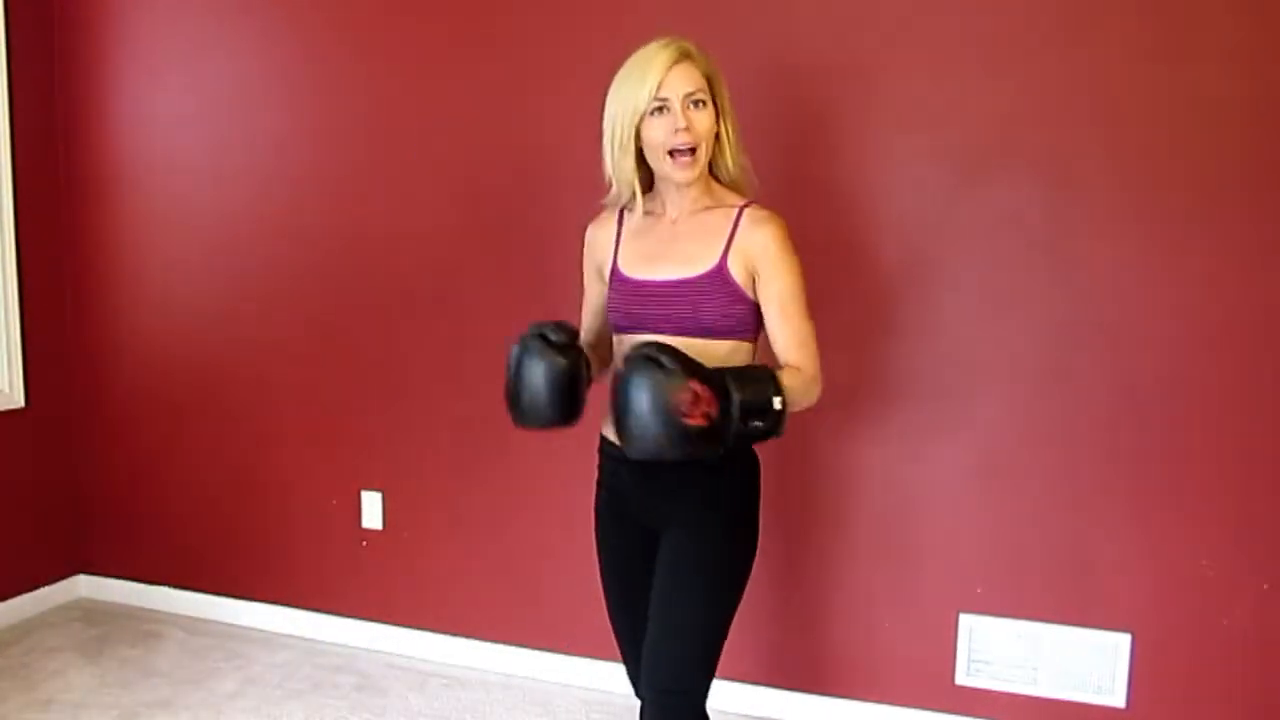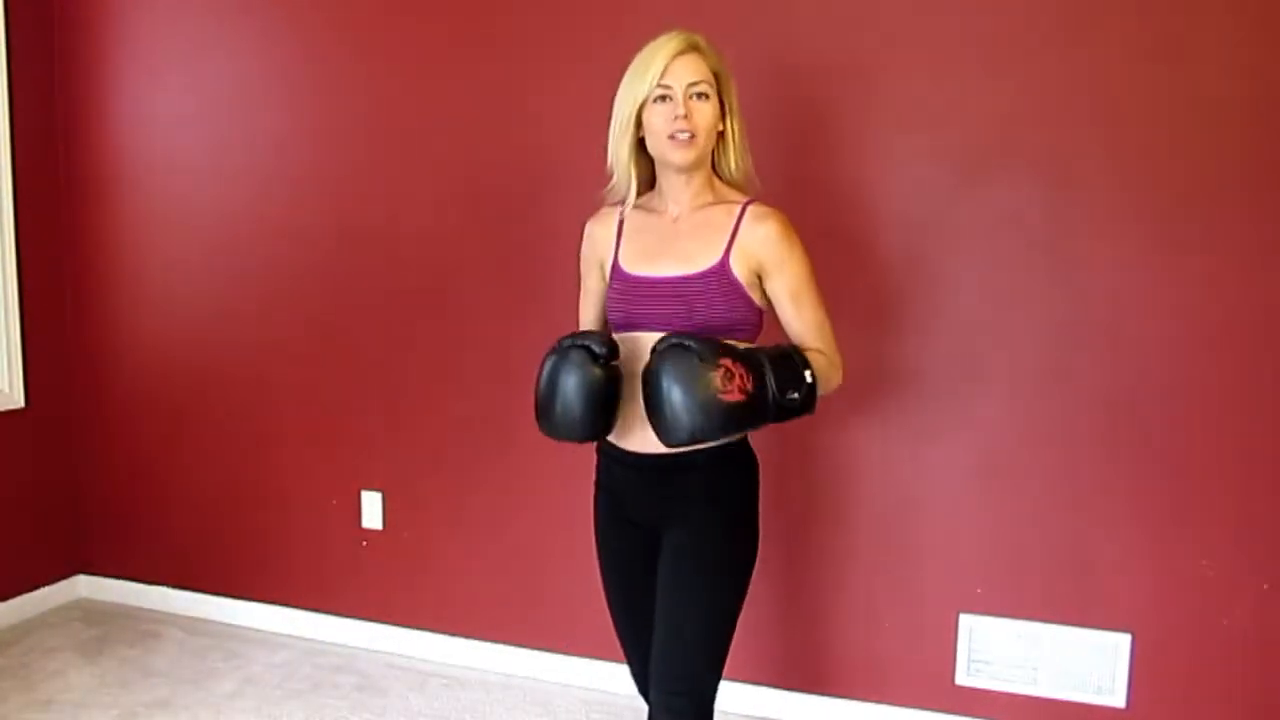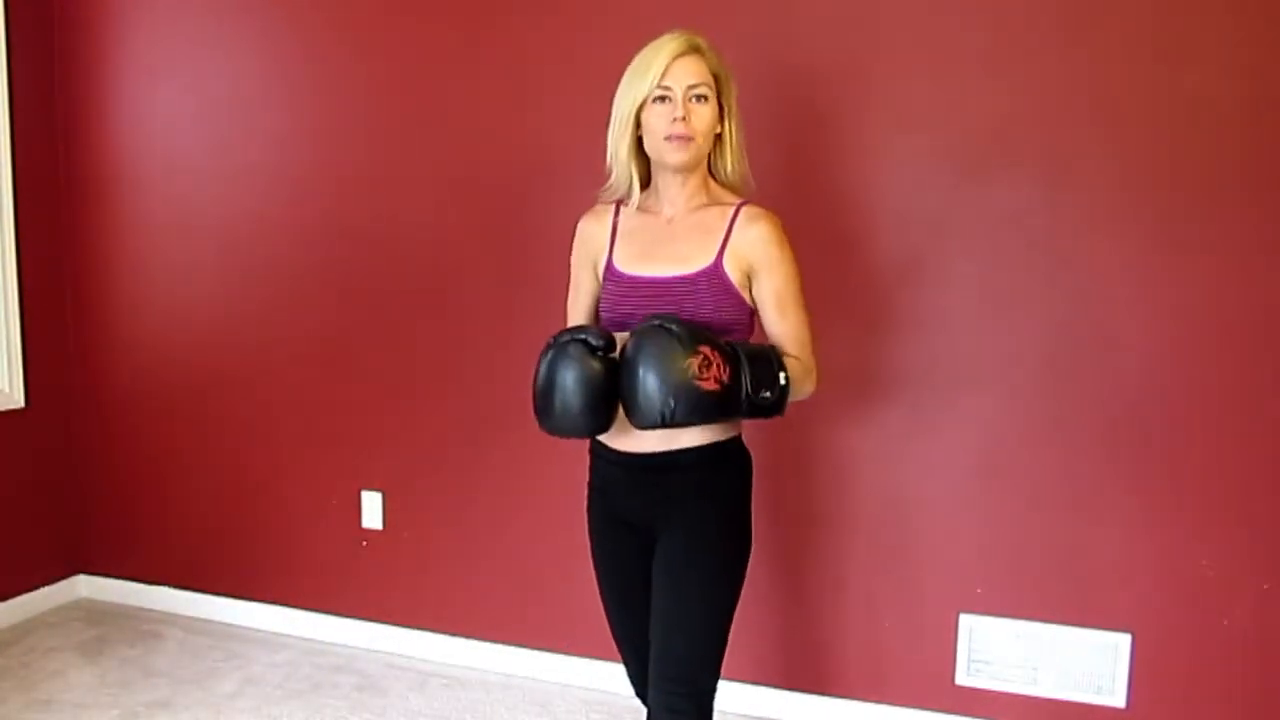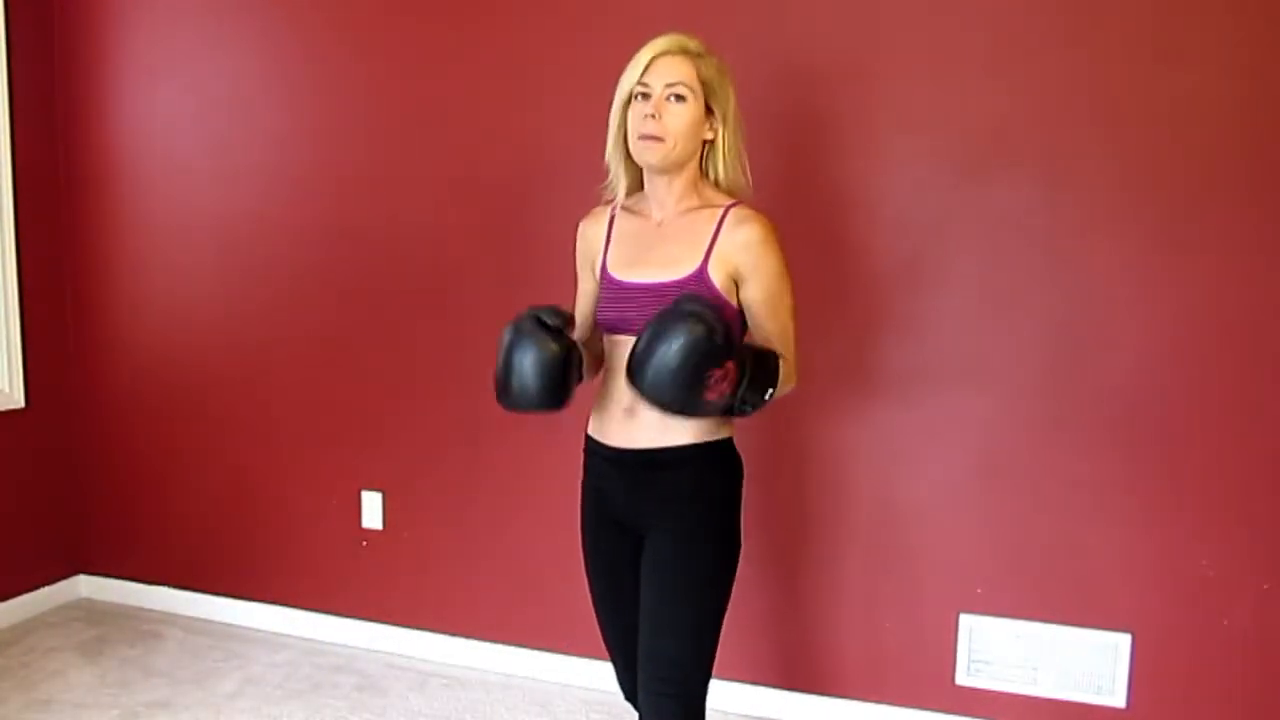
dt=0.3s
person 1, frame 1
left shoulder: (756, 231)
right shoulder: (608, 231)
left elbow: (803, 379)
left wrist: (717, 397)
right wrist: (560, 363)
left hip: (712, 487)
right hip: (624, 481)
person 1, frame 2
left shoulder: (758, 230)
right shoulder: (606, 228)
left elbow: (825, 363)
left wrist: (750, 381)
right wrist: (579, 373)
left hip: (711, 484)
right hip: (620, 482)
person 1, frame 3
left shoulder: (751, 231)
right shoulder: (600, 226)
left elbow: (801, 371)
right elbow: (574, 339)
left wrist: (725, 375)
right wrist: (575, 370)
left hip: (705, 484)
right hip: (614, 481)
person 1, frame 4
left shoulder: (743, 234)
right shoulder: (598, 228)
left elbow: (775, 374)
left wrist: (730, 370)
right wrist: (549, 353)
left hip: (694, 483)
right hip: (608, 478)
